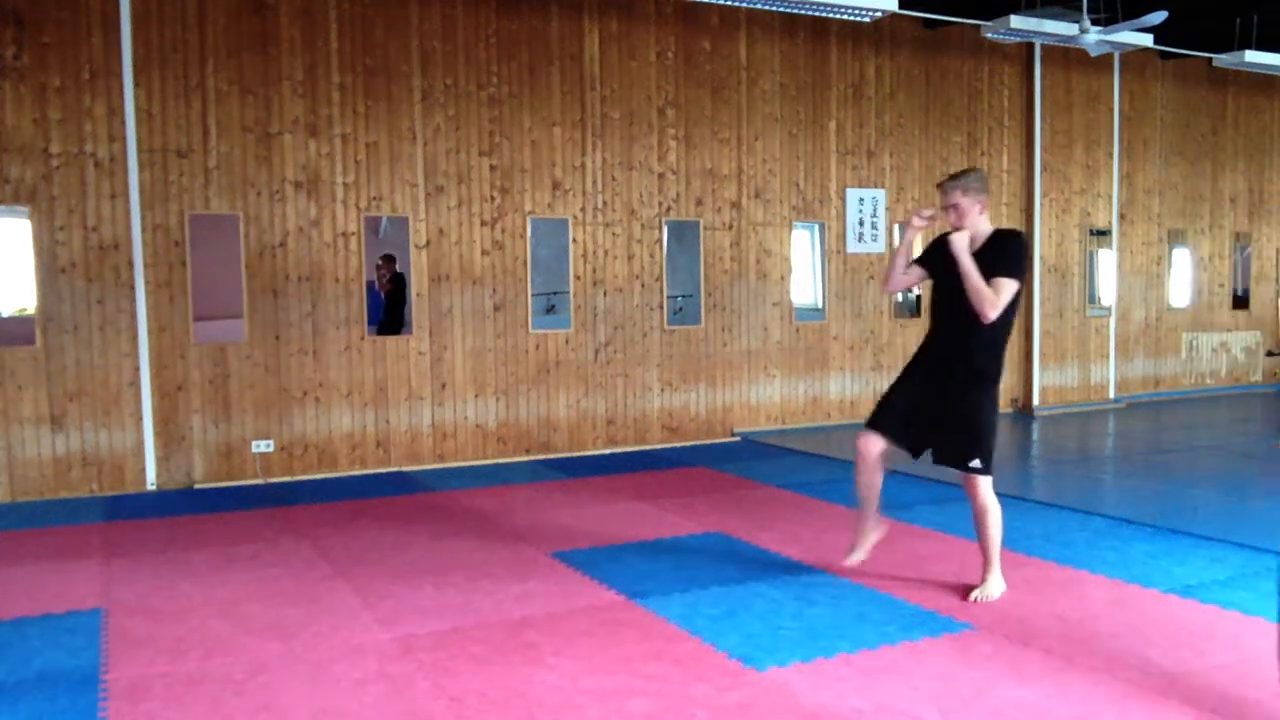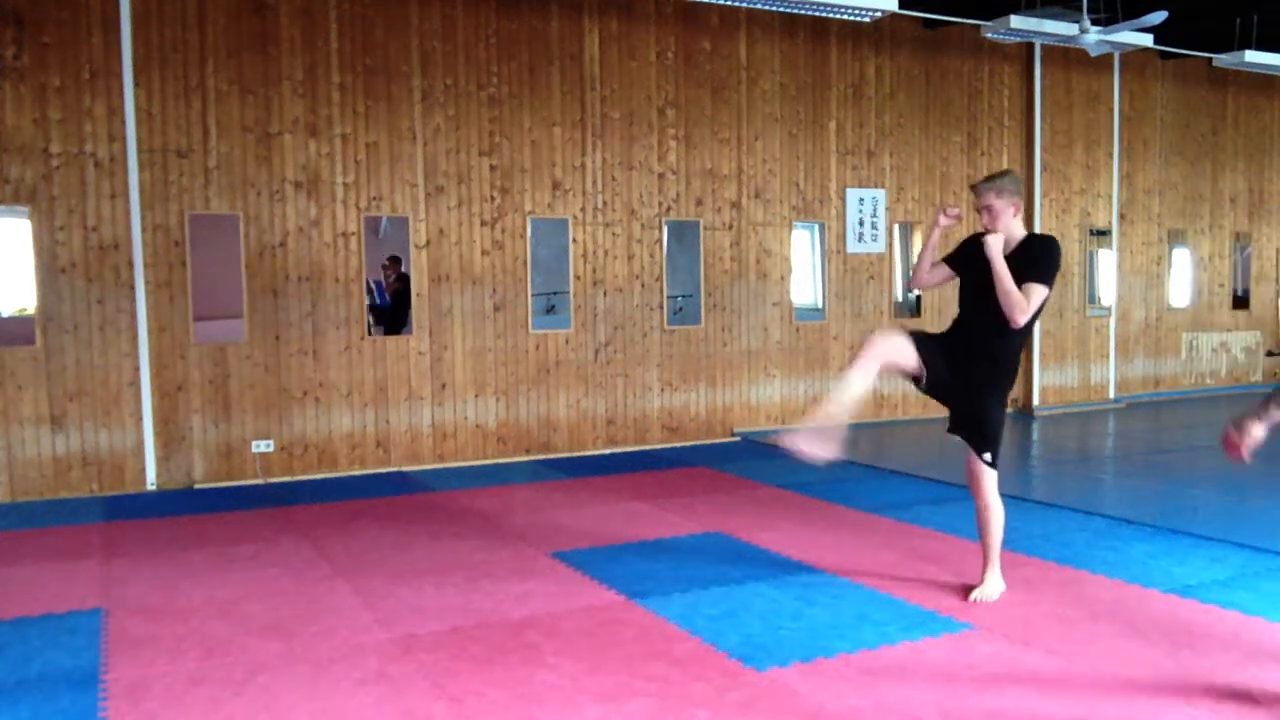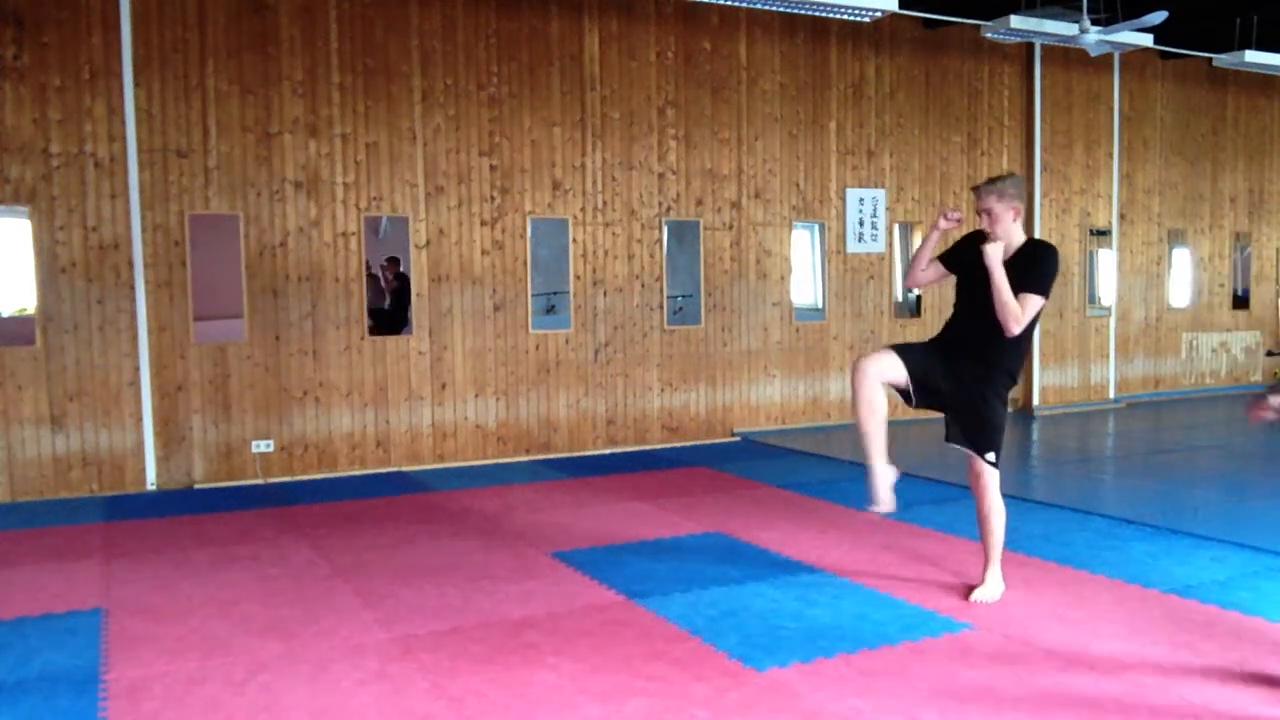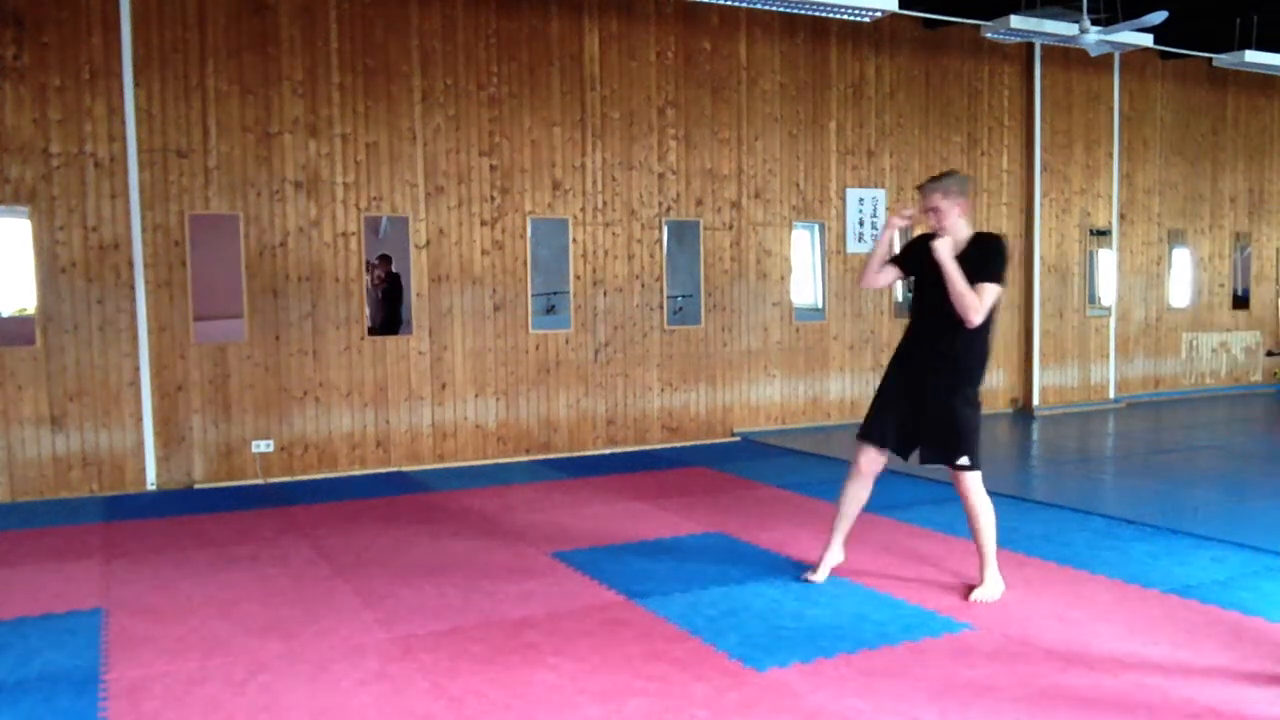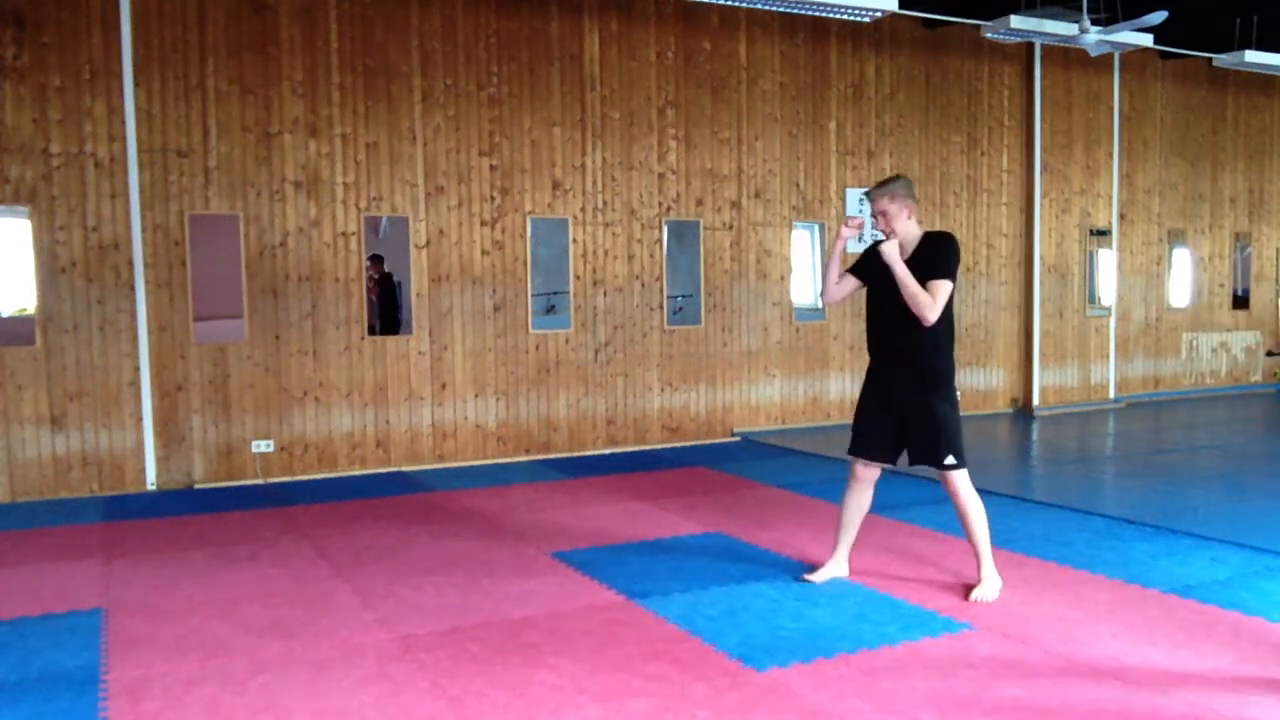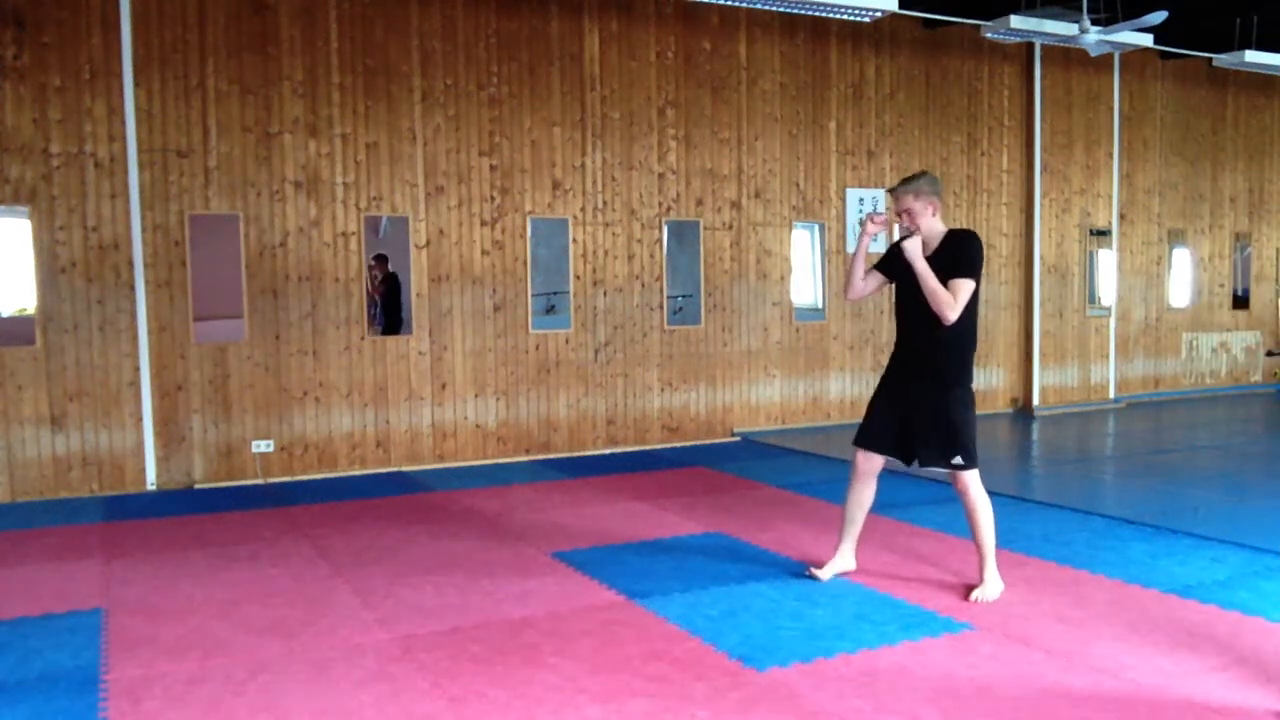
dt=0.4s
person 1, frame 1
left shoulder: (1010, 245)
right shoulder: (944, 246)
left elbow: (990, 310)
right elbow: (893, 284)
left wrist: (963, 255)
right wrist: (910, 234)
left hip: (973, 381)
right hip: (926, 369)
left knee: (977, 483)
right knee: (868, 445)
left ankle: (994, 574)
right ankle: (870, 524)
person 1, frame 2
left shoulder: (1043, 250)
right shoulder: (976, 245)
left elbow: (1018, 316)
right elbow: (920, 282)
left wrist: (996, 257)
right wrist: (937, 231)
left hip: (990, 375)
right hip: (947, 353)
left knee: (981, 478)
right knee: (881, 345)
left ankle: (993, 575)
right ankle: (822, 433)
person 1, frame 3
left shoulder: (1041, 256)
right shoulder: (973, 243)
left elbow: (1012, 324)
right elbow: (914, 279)
left wrist: (995, 265)
right wrist: (934, 232)
left hip: (986, 377)
right hip: (943, 357)
left knee: (983, 478)
right knee: (869, 368)
left ankle: (993, 575)
right ankle: (880, 472)
person 1, frame 4
left shoulder: (989, 248)
right shoulder: (923, 246)
left elbow: (974, 315)
right elbow: (869, 283)
left wrist: (946, 259)
right wrist: (888, 232)
left hip: (955, 384)
right hip: (908, 373)
left knee: (967, 482)
right knee: (866, 462)
left ankle: (991, 575)
right ankle: (833, 548)
person 1, frame 5
left shoulder: (941, 246)
right shoulder: (876, 254)
left elbow: (928, 313)
right elbow: (830, 294)
left wrist: (895, 262)
right wrist: (840, 242)
left hip: (930, 384)
right hip: (884, 381)
left knee: (955, 479)
right knee: (863, 472)
left ankle: (988, 572)
right ankle: (839, 560)
person 1, frame 6
left shoulder: (965, 244)
right shoulder: (901, 249)
left elbow: (950, 312)
right elbow: (854, 291)
left wrist: (917, 260)
right wrist: (865, 238)
left hip: (947, 382)
right hip: (902, 375)
left knee: (965, 479)
right knee: (865, 462)
left ankle: (990, 574)
right ankle: (845, 553)
